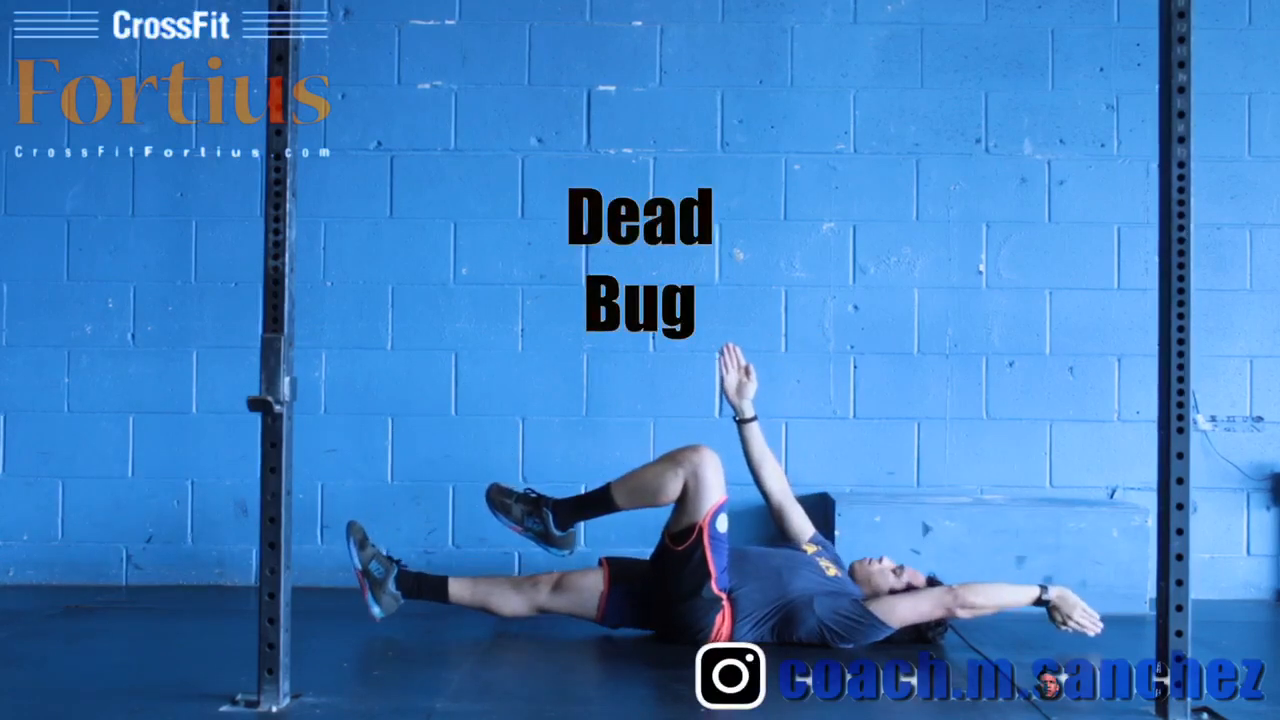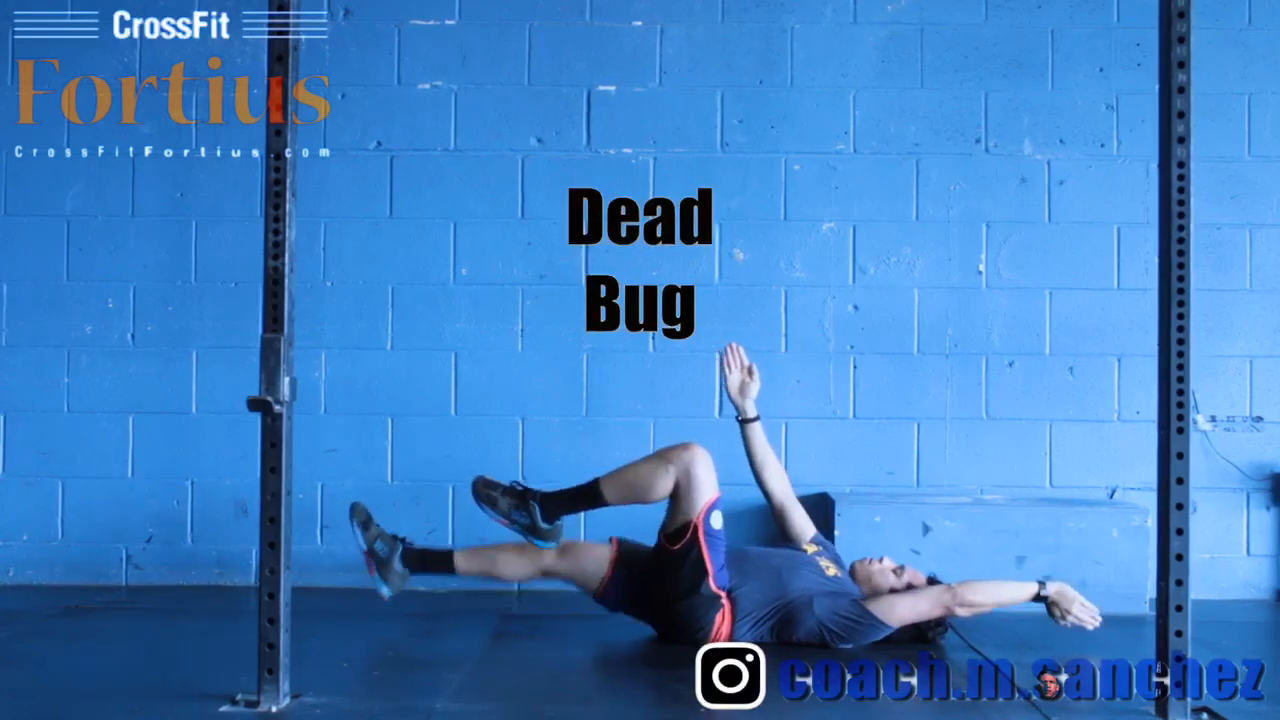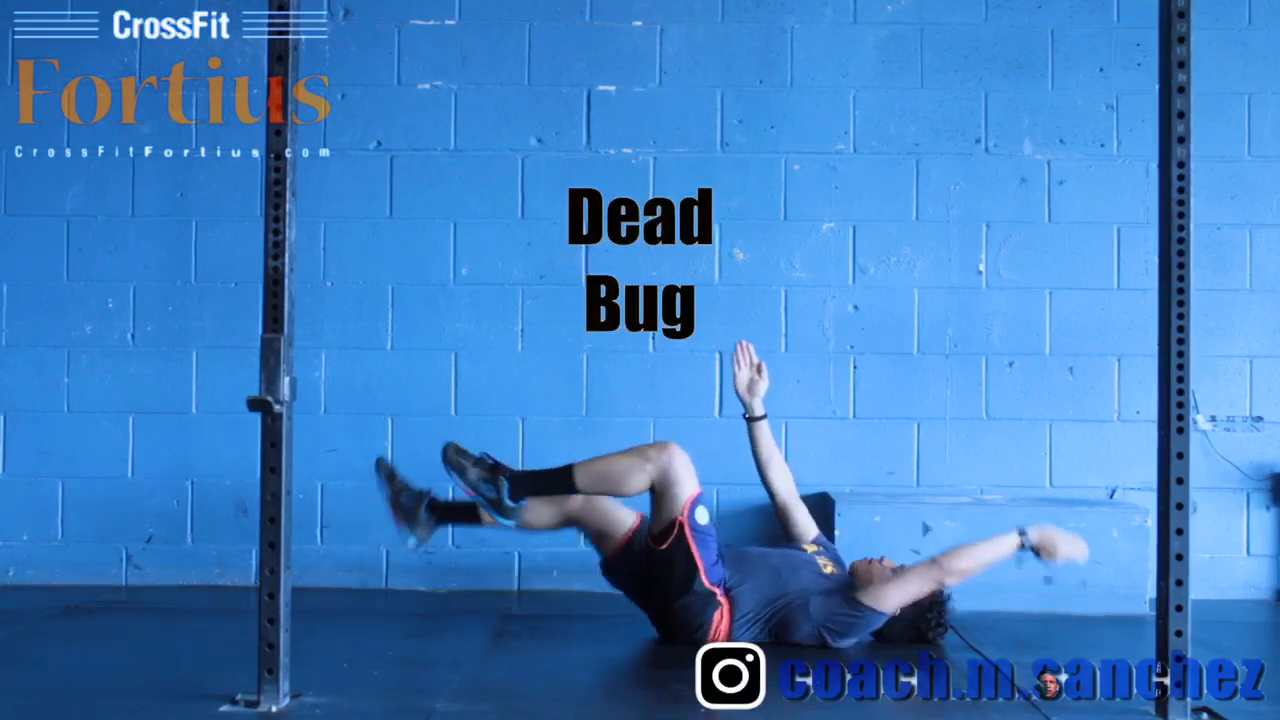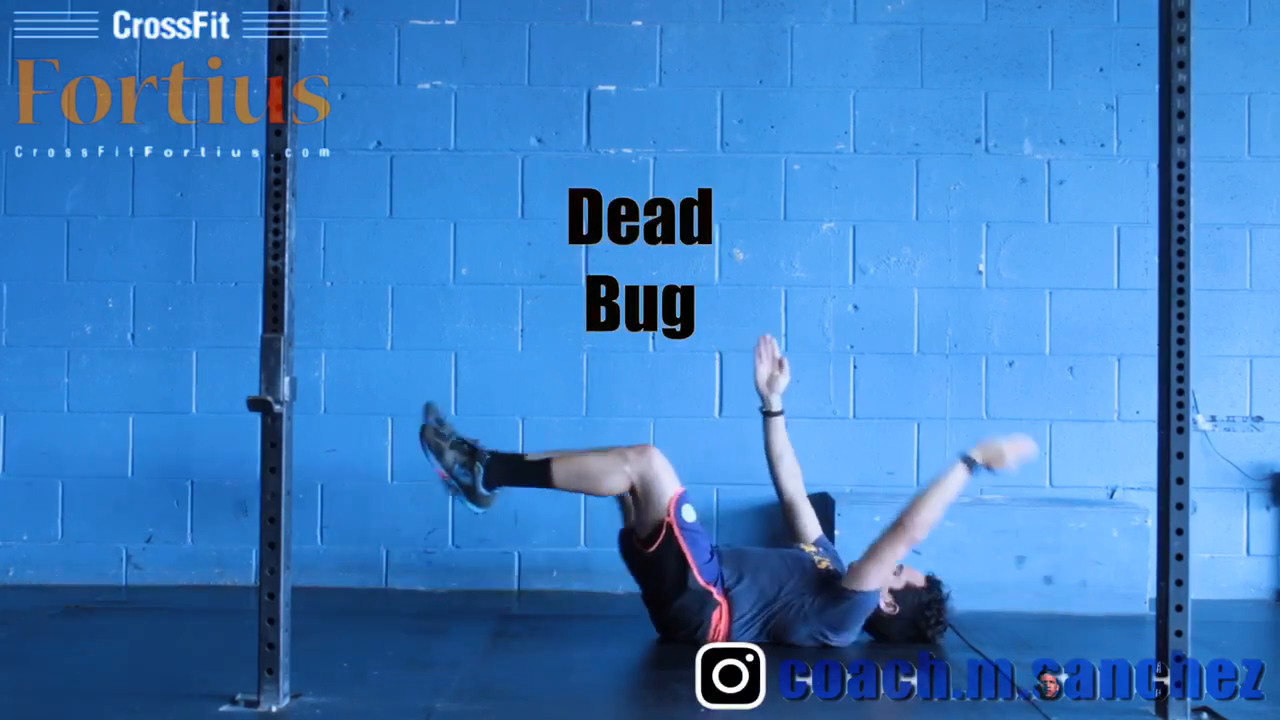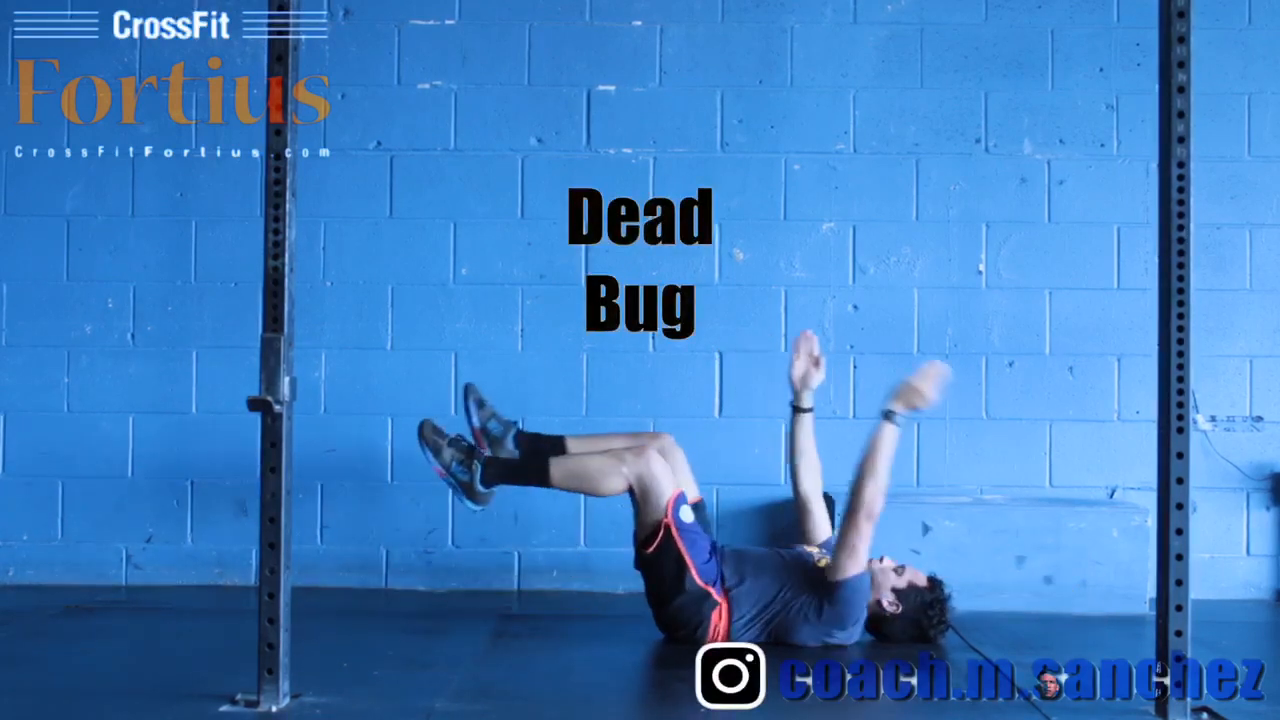
dt=0.2s
person 1, frame 1
left shoulder: (859, 616)
right shoulder: (827, 560)
left elbow: (954, 602)
right elbow: (777, 488)
left wrist: (1045, 593)
right wrist: (745, 409)
left hip: (704, 608)
right hip: (676, 594)
left knee: (700, 461)
right knee: (541, 591)
left ankle: (560, 515)
right ankle: (399, 585)
person 1, frame 2
left shoulder: (860, 618)
right shoulder: (829, 563)
left elbow: (952, 597)
right elbow: (777, 487)
left wrist: (1042, 587)
right wrist: (747, 408)
left hip: (703, 607)
right hip: (677, 593)
left knee: (693, 459)
right knee: (552, 554)
left ankle: (542, 505)
right ankle: (408, 560)
person 1, frame 3
left shoulder: (855, 616)
right shoulder: (831, 567)
left elbow: (940, 568)
right elbow: (782, 490)
left wrist: (1025, 537)
right wrist: (754, 406)
left hip: (701, 605)
right hip: (685, 590)
left knee: (668, 456)
right knee: (579, 502)
left ankle: (507, 483)
right ankle: (434, 511)
person 1, frame 4
left shoulder: (851, 611)
right shoulder: (830, 563)
left elbow: (902, 535)
right elbow: (790, 486)
left wrist: (971, 462)
right wrist: (771, 402)
left hip: (701, 603)
right hip: (695, 587)
left knee: (644, 461)
right knee: (633, 461)
left ankle: (486, 476)
right ankle: (485, 468)
person 1, frame 5
left shoulder: (845, 610)
right shoulder: (829, 565)
left elbow: (864, 514)
right elbow: (808, 489)
left wrist: (894, 415)
right wrist: (803, 397)
left hip: (700, 605)
right hip: (705, 580)
left knee: (643, 462)
right knee: (660, 444)
left ankle: (483, 474)
right ankle: (512, 443)
